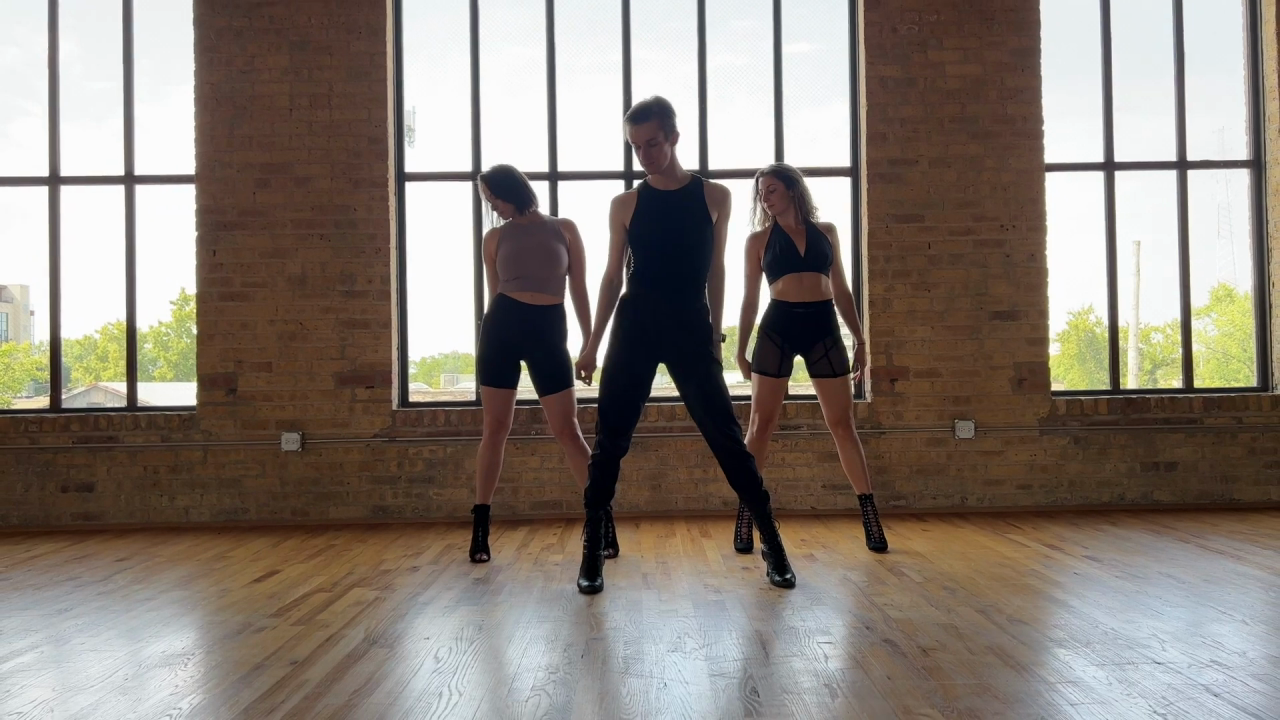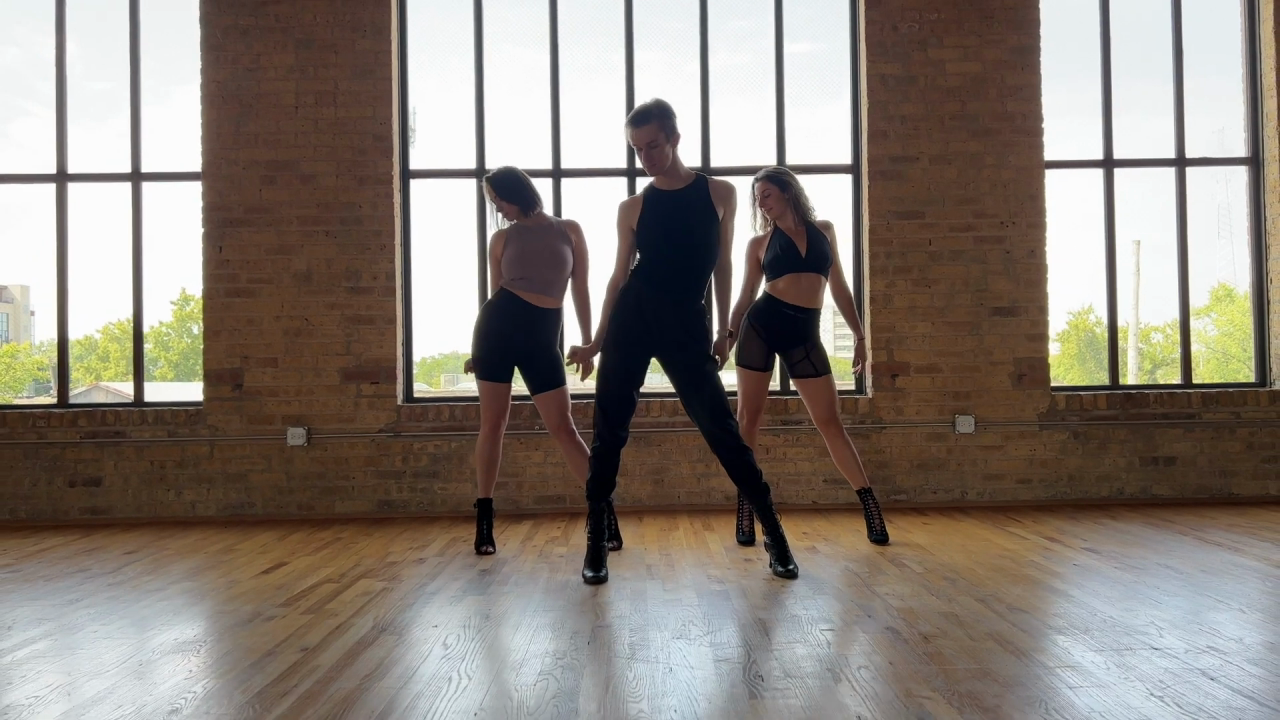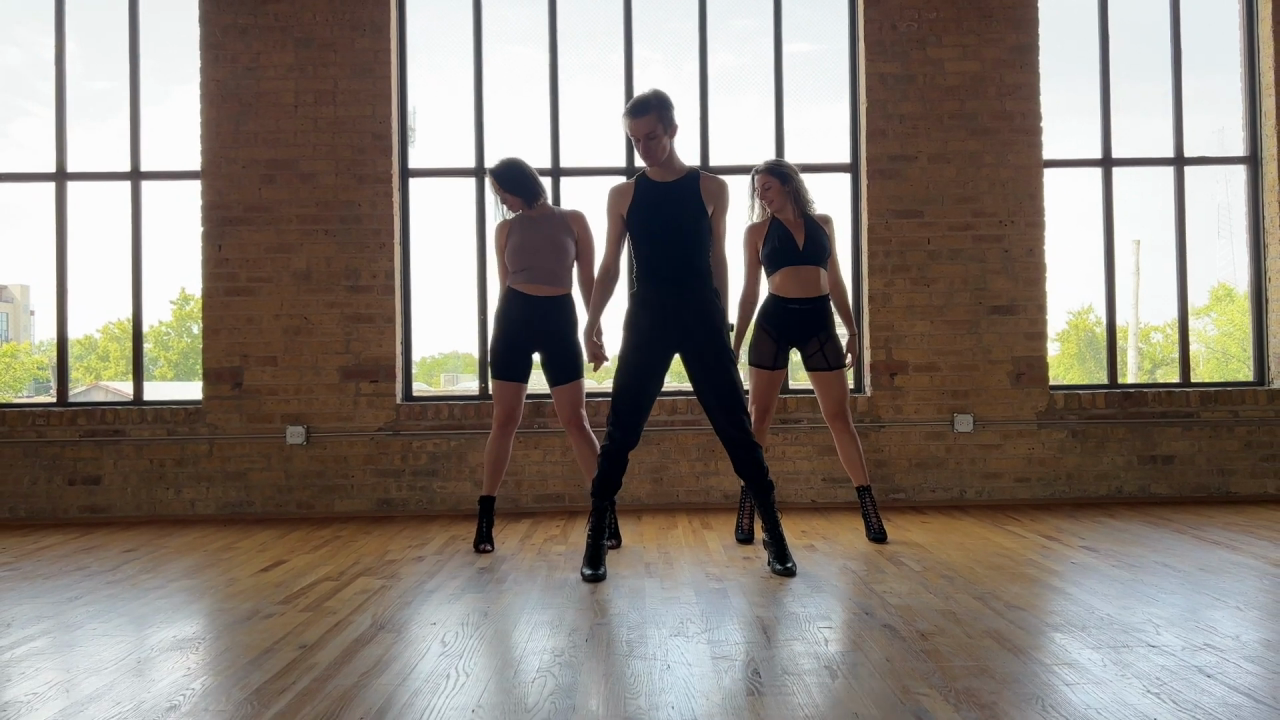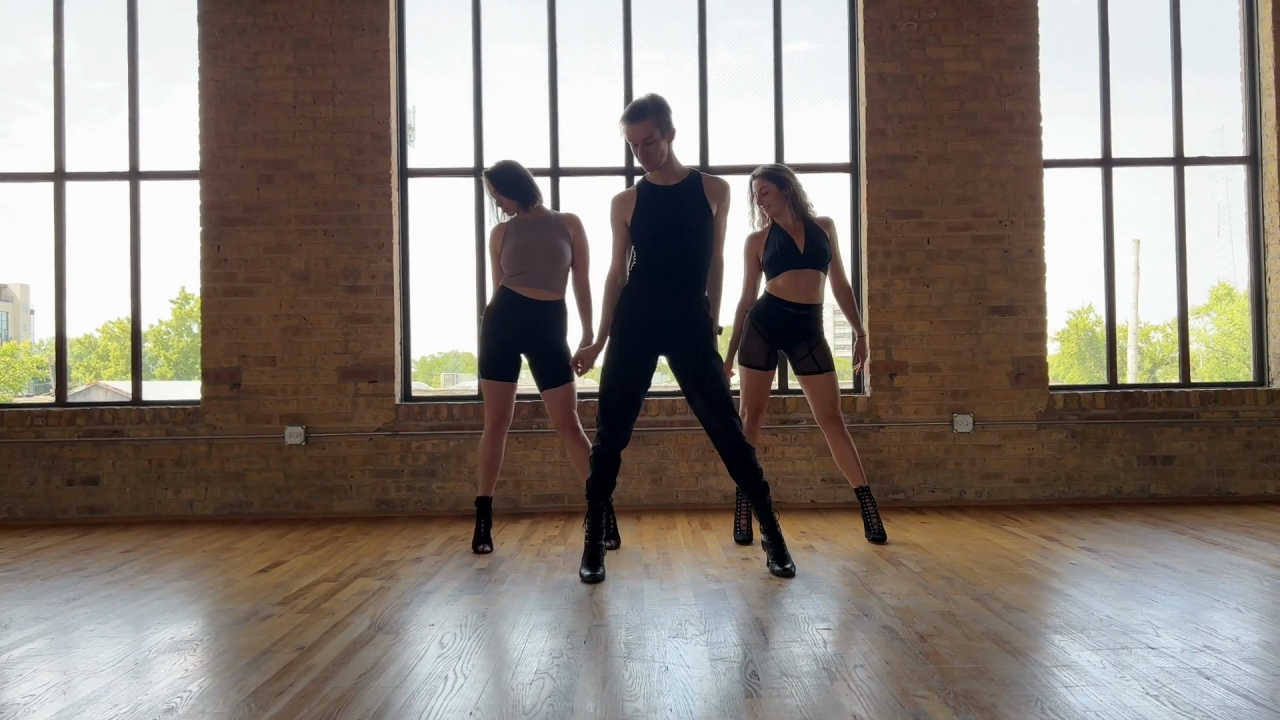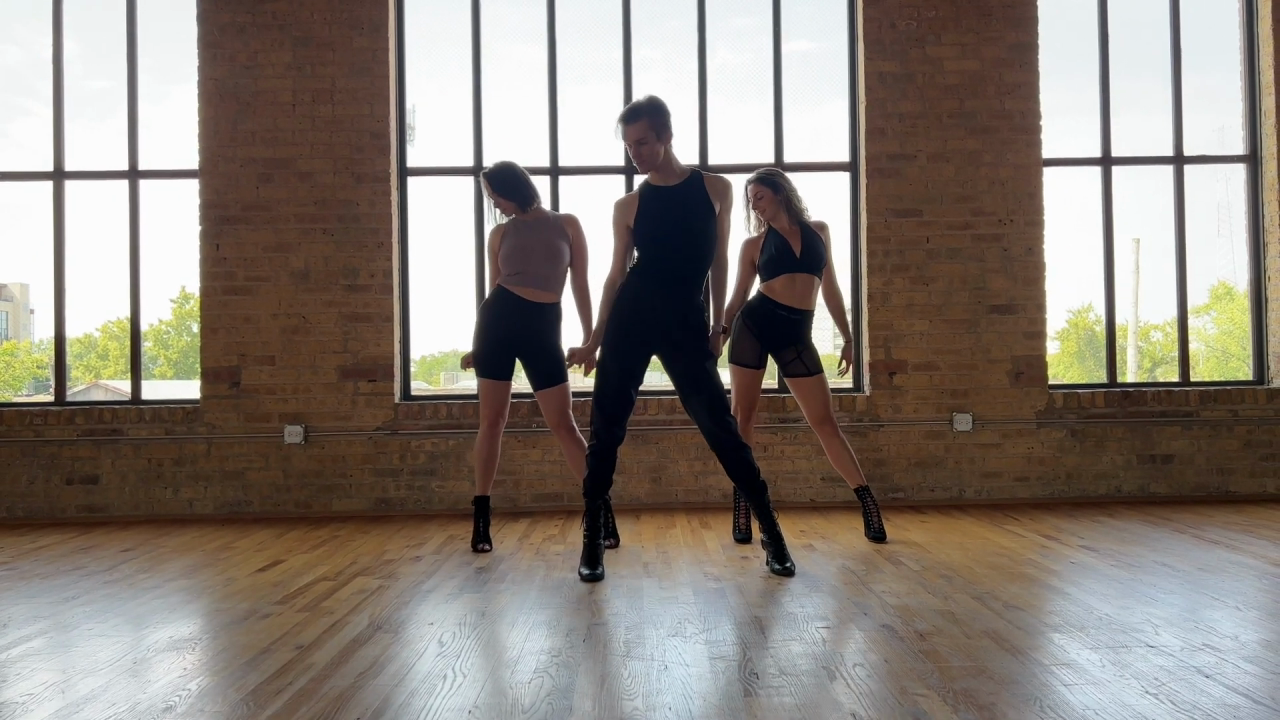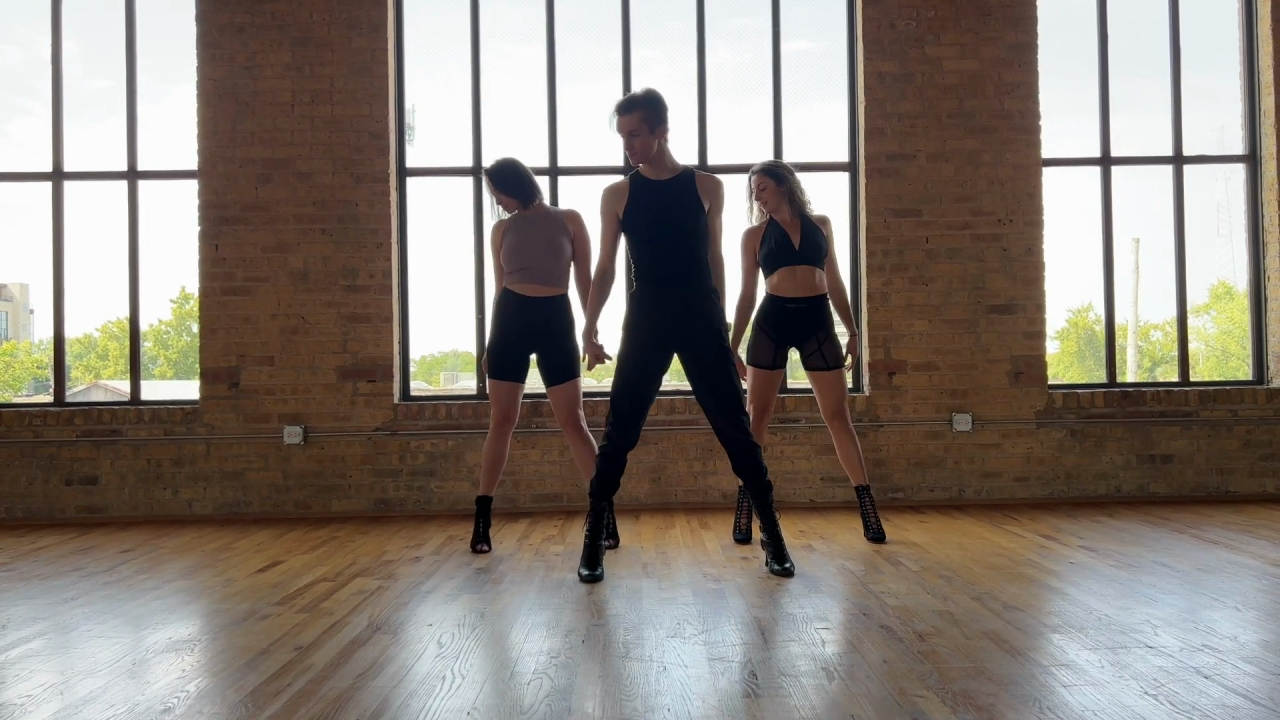
dt=0.4s
person 1, frame 1
left shoulder: (714, 197)
right shoulder: (625, 204)
left elbow: (715, 269)
right elbow: (613, 276)
left wrist: (715, 334)
right wrist: (592, 343)
left hip: (690, 325)
right hip: (635, 323)
left knee: (725, 435)
right knee: (611, 436)
left ankle: (771, 541)
right ankle: (592, 548)
person 1, frame 2
left shoulder: (719, 194)
right shoulder: (632, 208)
left elbow: (723, 265)
right elbow: (620, 276)
left wrist: (723, 331)
right wrist: (598, 341)
left hip: (687, 324)
right hip: (633, 318)
left knee: (720, 428)
right knee: (609, 428)
left ankle: (774, 533)
right ankle: (596, 541)
person 1, frame 3
left shoulder: (711, 189)
right shoulder: (623, 195)
left elbow: (717, 259)
right elbow: (610, 266)
left wrist: (724, 323)
right wrist: (591, 323)
left hip: (701, 317)
right hip: (647, 318)
left knee: (734, 426)
right knee: (622, 427)
left ankle: (773, 532)
right ankle: (596, 538)
person 1, frame 4
left shoulder: (713, 190)
right shoulder: (626, 202)
left elbow: (714, 262)
right elbow: (617, 272)
left wrist: (711, 326)
right wrist: (598, 341)
left hip: (690, 319)
right hip: (635, 319)
left knee: (725, 427)
right knee: (612, 428)
left ankle: (771, 533)
right ankle: (594, 539)
person 1, frame 5
left shoulder: (716, 189)
right shoulder: (628, 206)
left elbow: (719, 261)
right elbow: (617, 275)
left wrist: (718, 324)
right wrist: (594, 341)
left hip: (687, 322)
right hip: (632, 319)
left knee: (719, 425)
right knee: (606, 427)
left ankle: (771, 531)
right ankle: (592, 539)
person 1, frame 6
left shoulder: (706, 187)
right shoulder: (617, 195)
left elbow: (714, 258)
right elbow: (605, 267)
left wrist: (721, 322)
right wrist: (589, 327)
left hip: (700, 316)
right hip: (646, 317)
left knee: (733, 426)
right knee: (621, 428)
left ankle: (771, 533)
right ankle: (594, 538)
person 2, frame 1
left shoulder: (563, 228)
right shoulder: (494, 237)
left elbow: (579, 287)
right elbow: (494, 292)
left wrist: (590, 340)
right wrist: (488, 342)
left hip: (549, 332)
right hip: (502, 327)
left knee: (567, 432)
right knee: (495, 430)
left ankle: (603, 521)
right ankle: (480, 528)
person 2, frame 2
left shoulder: (569, 230)
right shoulder: (502, 238)
left elbow: (581, 289)
right elbow: (496, 292)
left wrist: (588, 343)
right wrist: (477, 348)
left hip: (542, 335)
right hip: (500, 324)
left knee: (563, 429)
right knee: (493, 425)
left ankle: (605, 513)
right ankle: (484, 522)
person 2, frame 3
left shoulder: (572, 220)
right shoulder: (505, 228)
left elbow: (587, 278)
right elbow: (505, 284)
right wrist: (496, 336)
left hip: (559, 322)
right hip: (514, 320)
left knee: (575, 422)
right knee: (504, 422)
left ankle: (607, 512)
right ankle: (485, 520)
person 2, frame 4
left shoulder: (568, 224)
right shoulder: (501, 232)
left elbow: (581, 282)
right elbow: (498, 286)
left wrist: (588, 335)
right wrist: (487, 341)
left hip: (549, 326)
right hip: (504, 320)
left knee: (568, 425)
right knee: (496, 422)
left ankle: (604, 512)
right ankle: (483, 520)
person 2, frame 5
left shoulder: (567, 225)
right shoulder: (500, 233)
left elbow: (580, 283)
right elbow: (494, 287)
left wrist: (590, 337)
right wrist: (477, 344)
left hip: (543, 329)
right hip: (500, 321)
left knee: (563, 425)
right knee: (492, 421)
right ankle: (481, 519)
person 2, frame 6
left shoulder: (568, 220)
right shoulder: (502, 229)
left elbow: (584, 279)
right elbow: (500, 286)
right wrist: (490, 343)
left hip: (555, 322)
right hip: (510, 321)
left knee: (572, 423)
right knee: (501, 423)
left ankle: (605, 512)
right ankle: (482, 519)
person 3, frame 1
left shoulder: (826, 231)
right shoulder: (758, 239)
left elbow: (841, 291)
right elbow: (750, 299)
left wrist: (860, 339)
right wrist: (740, 350)
left hip: (824, 331)
right hip: (776, 329)
left knee: (842, 424)
right knee: (761, 424)
left ankle: (870, 516)
right ankle: (746, 517)
person 3, frame 2
left shoulder: (824, 230)
right shoulder: (759, 243)
left elbow: (839, 287)
right elbow: (745, 299)
left wrist: (860, 335)
left hip: (805, 334)
right hip: (762, 326)
left knee: (831, 423)
right knee: (748, 418)
left ankle: (870, 508)
right ankle: (745, 511)
person 3, frame 3
left shoulder: (822, 223)
right shoulder: (757, 231)
left elbow: (835, 282)
right elbow: (749, 292)
left wrist: (852, 331)
right wrist: (735, 343)
left hip: (819, 324)
right hip: (773, 322)
left knee: (839, 417)
right knee: (758, 417)
left ankle: (869, 507)
right ankle: (746, 510)
person 3, frame 4
left shoulder: (824, 226)
right shoulder: (757, 239)
left elbow: (839, 284)
right elbow: (747, 298)
left wrist: (859, 331)
right wrist: (730, 353)
left hip: (809, 331)
right hip: (765, 325)
left knee: (832, 420)
right knee: (750, 417)
left ankle: (868, 507)
right ankle: (743, 510)
person 3, frame 5
left shoulder: (819, 230)
right shoulder: (754, 244)
left elbow: (830, 289)
right elbow: (737, 299)
left wrist: (847, 338)
left hip: (797, 336)
right hip: (754, 327)
left knee: (825, 423)
right knee: (742, 416)
left ankle: (868, 504)
right ankle: (741, 509)
person 3, frame 6
left shoulder: (820, 224)
right shoulder: (754, 235)
left elbow: (834, 282)
right elbow: (747, 294)
left wrist: (852, 331)
right wrist: (732, 346)
left hip: (818, 324)
right hip: (771, 323)
left knee: (837, 417)
right knee: (756, 416)
left ankle: (867, 506)
right ankle: (745, 508)
